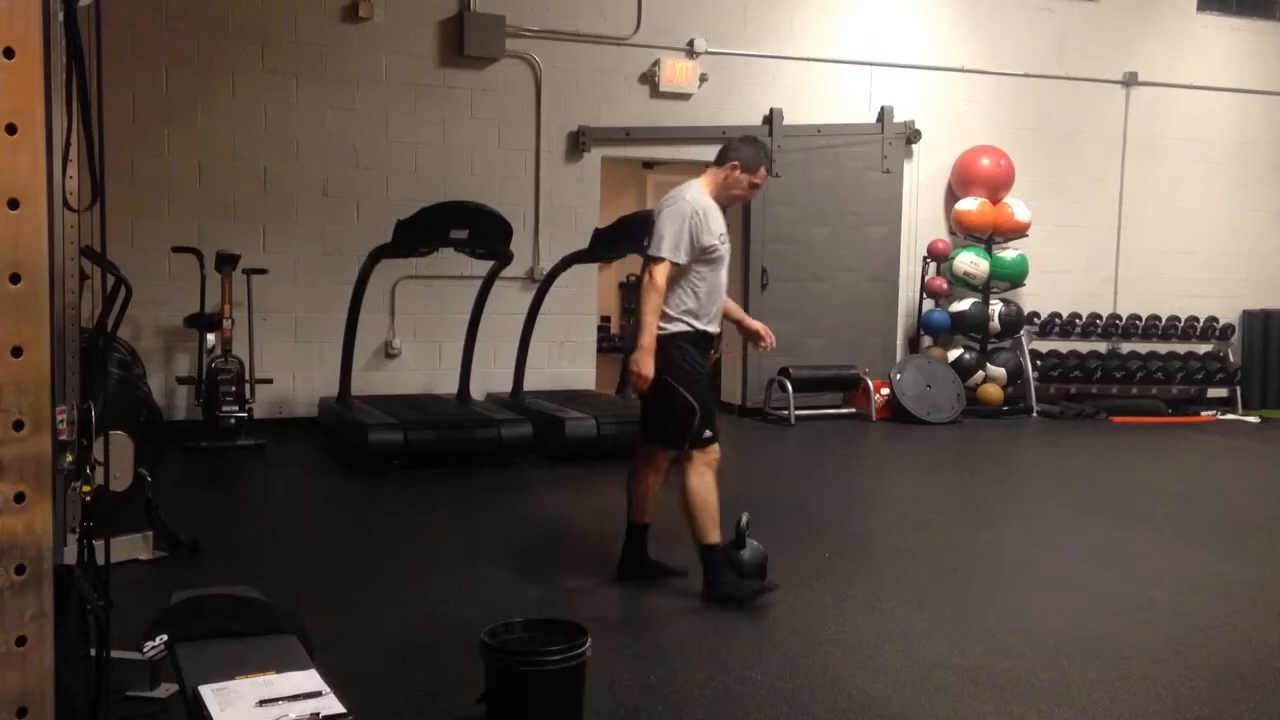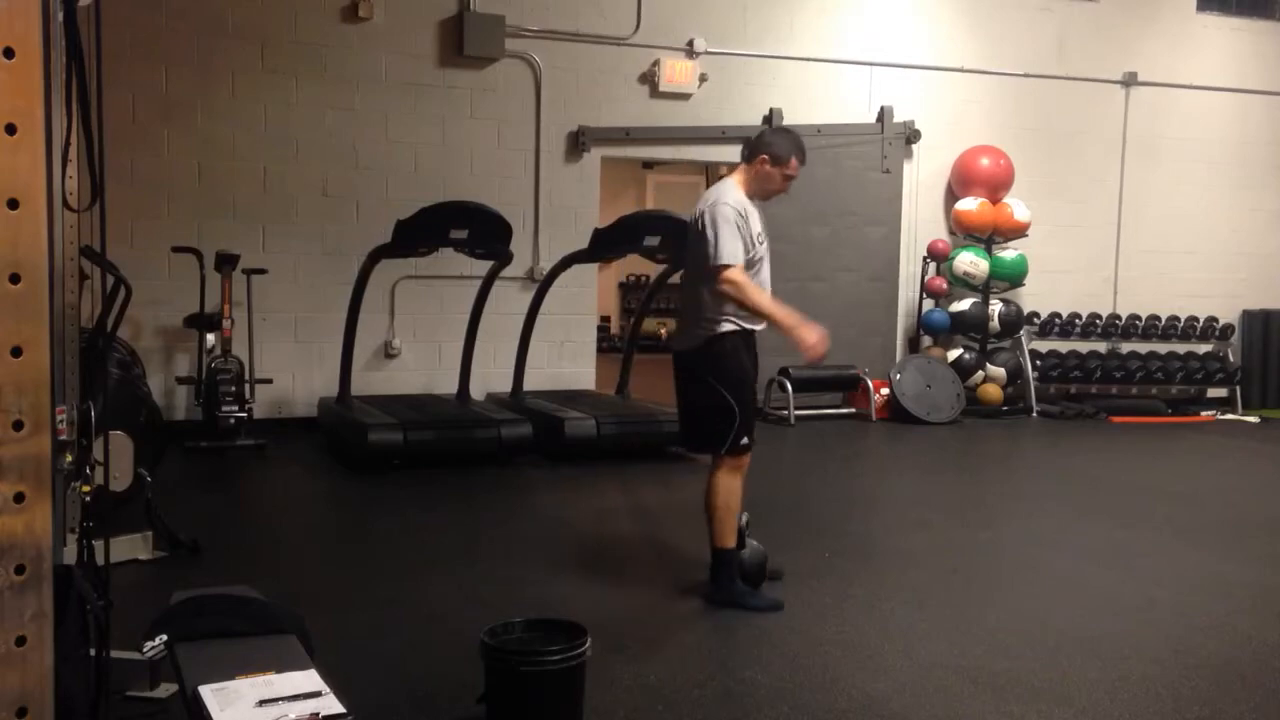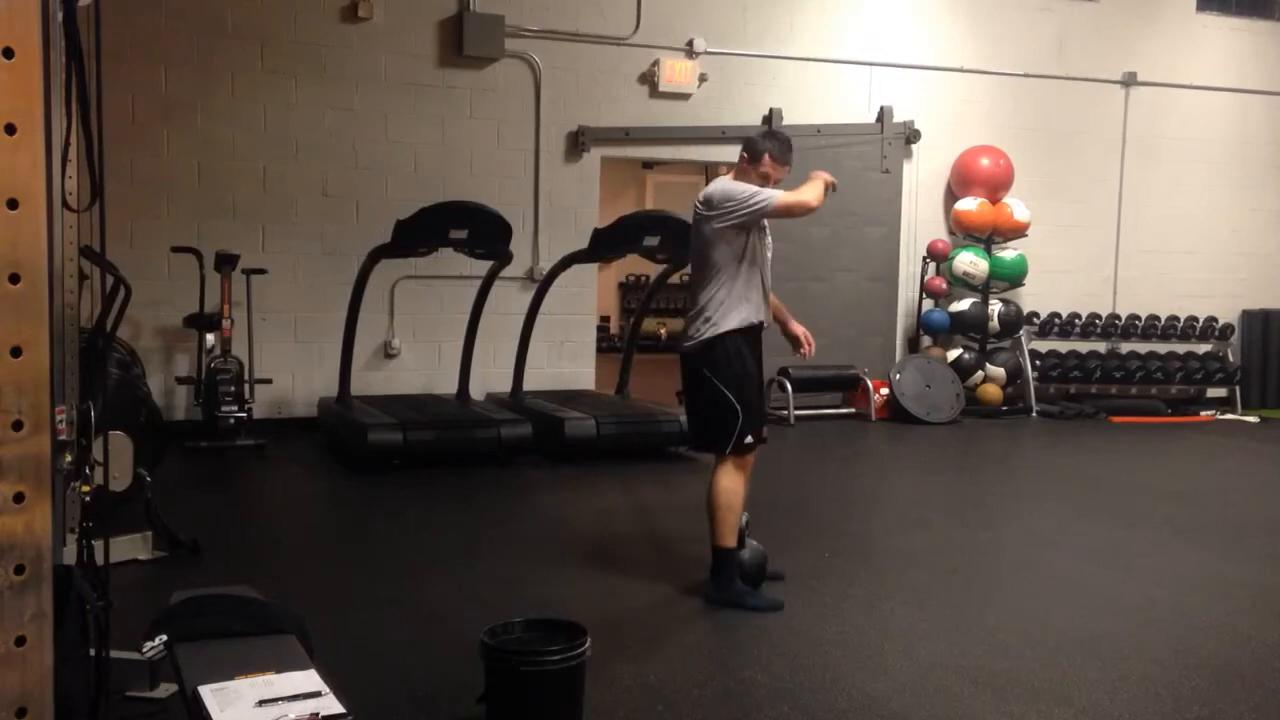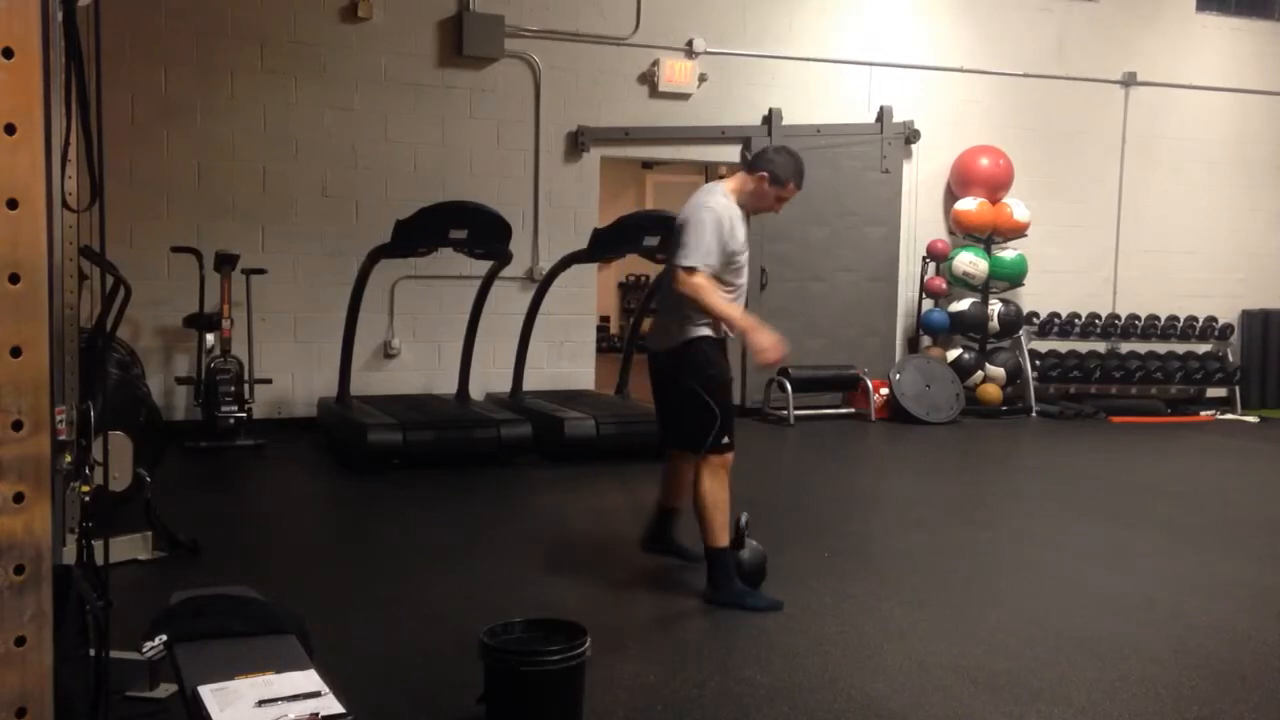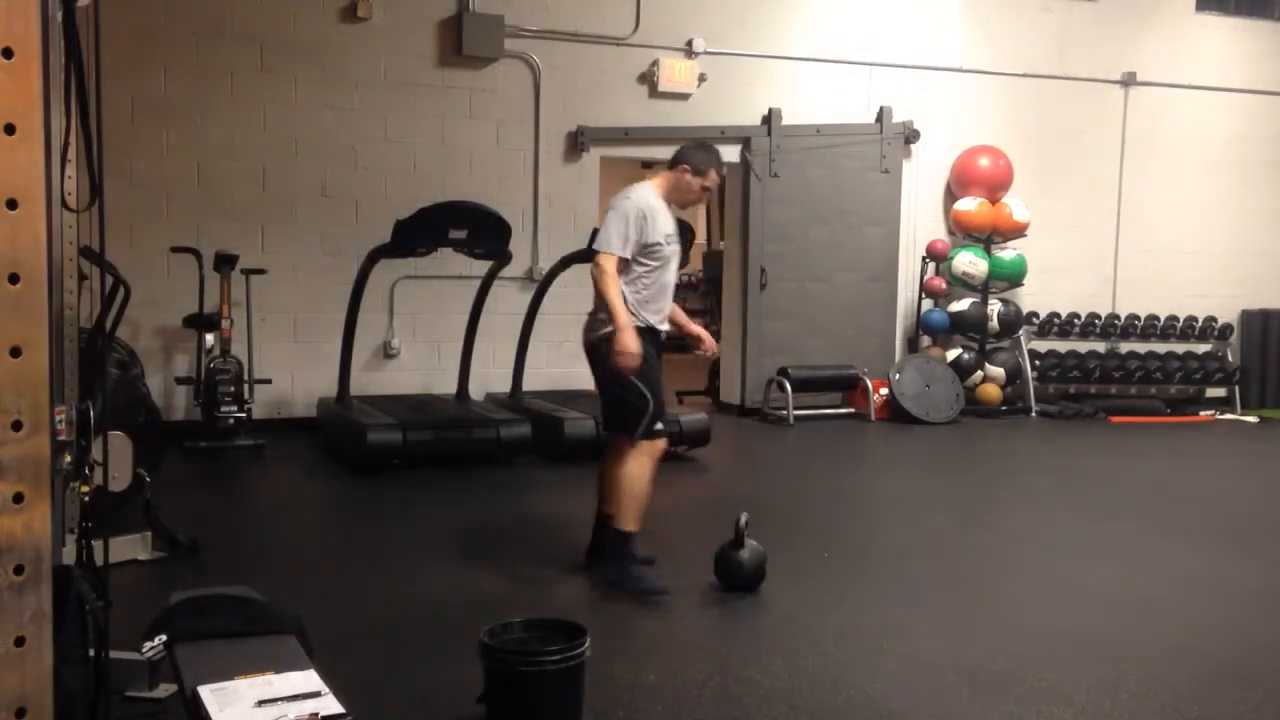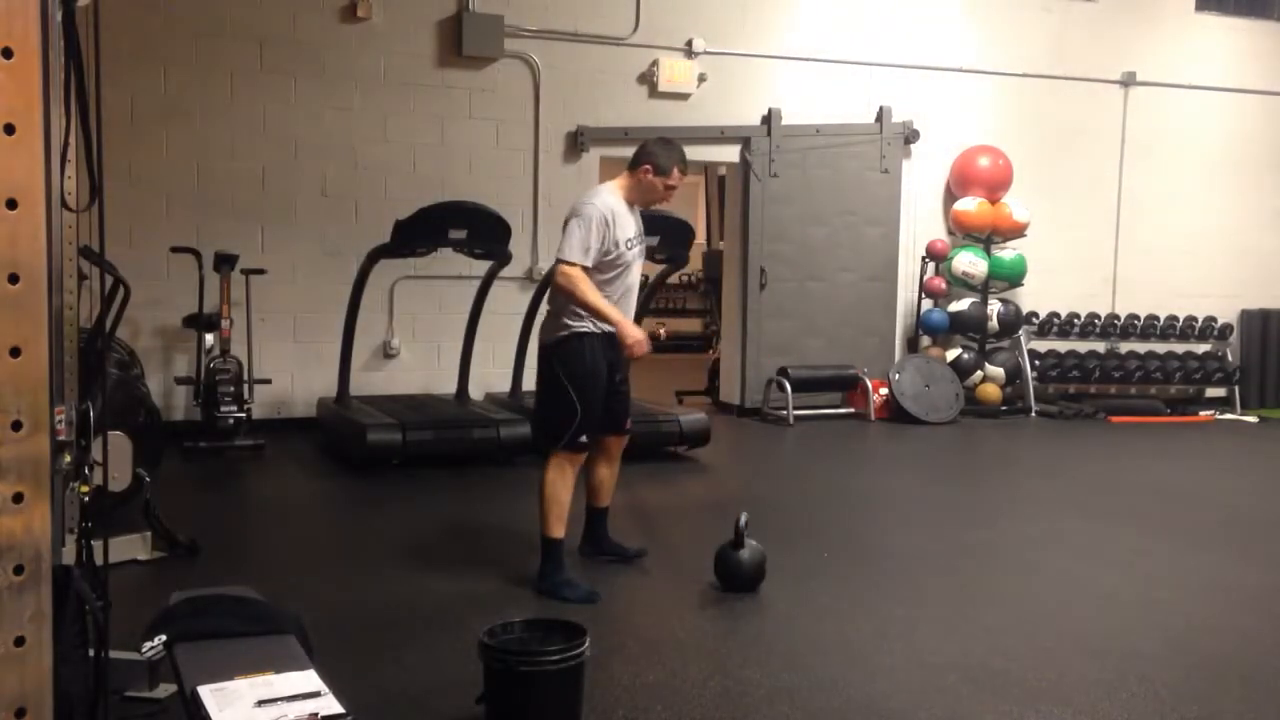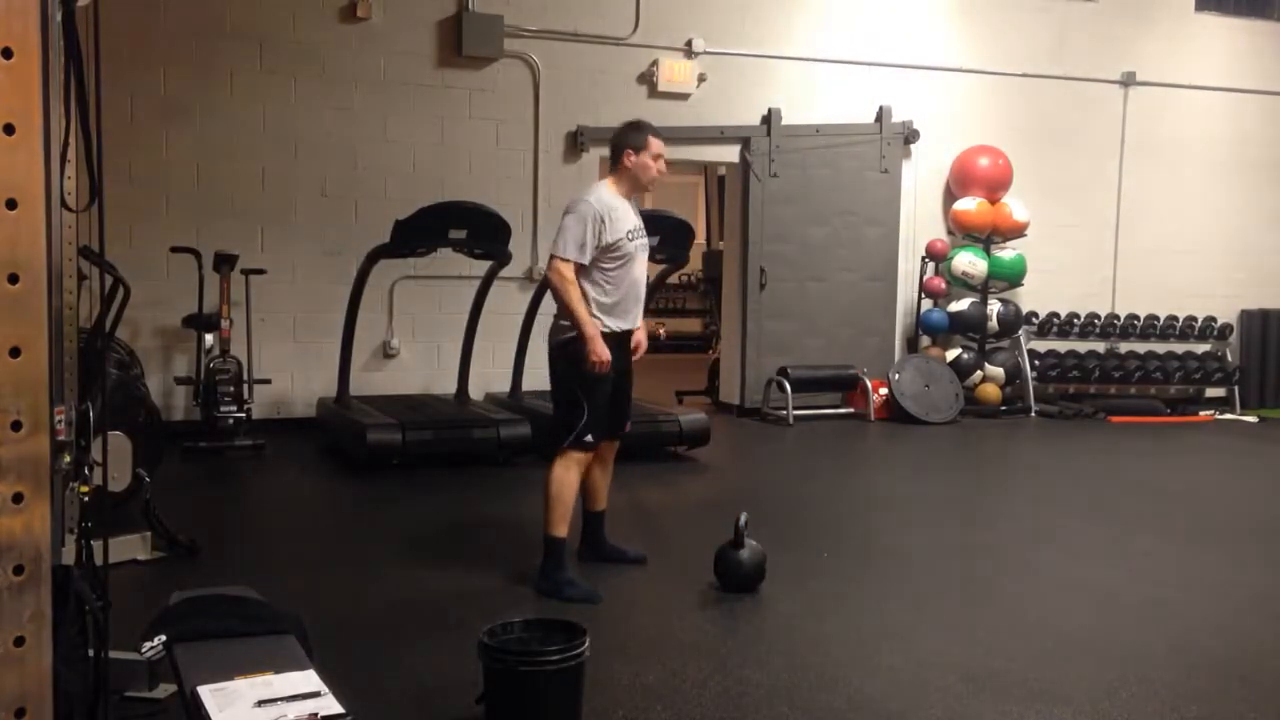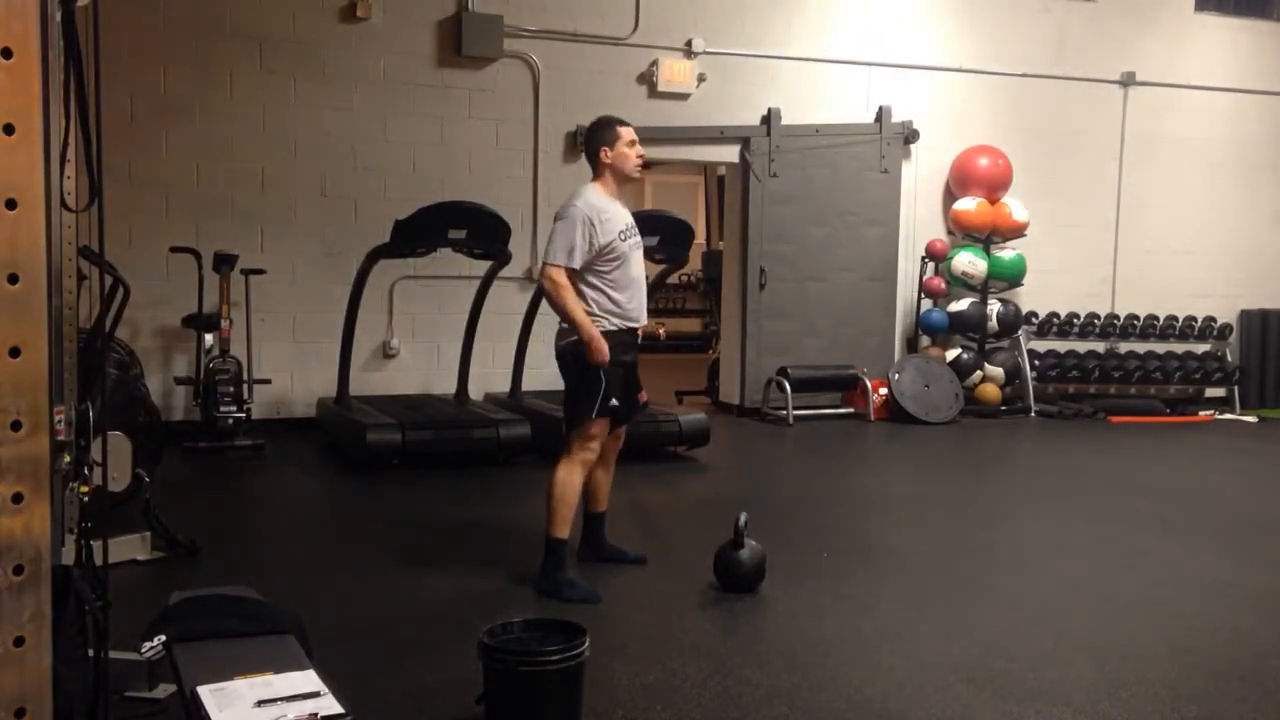
dt=0.5s
person 1, frame 1
left shoulder: (709, 208)
right shoulder: (687, 205)
right elbow: (657, 276)
left wrist: (743, 320)
right wrist: (644, 347)
left hip: (688, 341)
right hip: (674, 345)
left knee: (659, 449)
right knee: (702, 453)
left ankle: (634, 556)
right ankle: (718, 576)
person 1, frame 2
left shoulder: (743, 201)
right shoulder: (726, 205)
right elbow: (731, 282)
right wrist: (797, 326)
left hip: (727, 343)
right hip: (717, 346)
left knee: (732, 455)
right knee: (733, 458)
left ankle: (727, 557)
right ankle: (725, 581)
person 1, frame 3
left shoulder: (746, 206)
right shoulder: (722, 196)
right elbow: (806, 202)
left wrist: (787, 321)
right wrist: (820, 179)
left hip: (739, 337)
right hip: (719, 344)
left knee: (741, 454)
right knee: (735, 456)
left ankle: (733, 556)
right ankle: (724, 579)
person 1, frame 4
left shoulder: (729, 205)
right shoulder: (712, 209)
right elbow: (690, 281)
right wrist: (752, 329)
left hip: (693, 342)
right hip: (691, 345)
left knee: (691, 448)
right knee: (716, 455)
left ankle: (660, 530)
right ankle: (722, 579)
person 1, frame 5
left shoulder: (663, 210)
right shoulder: (634, 204)
right elbow: (604, 267)
left wrist: (687, 325)
right wrist: (623, 328)
left hip: (646, 338)
right hip: (622, 339)
left knee: (627, 442)
right knee: (649, 441)
left ankle: (605, 543)
right ankle: (618, 556)
person 1, frame 6
left shoulder: (629, 210)
right shoulder: (597, 208)
right elbow: (567, 274)
right wrist: (622, 323)
left hip: (606, 340)
right hip: (576, 340)
left knee: (612, 439)
right knee: (571, 451)
left ankle: (596, 535)
right ankle: (551, 568)
person 1, frame 7
left shoulder: (627, 208)
right shoulder: (593, 206)
right elbow: (560, 273)
left wrist: (637, 326)
right wrist: (590, 336)
left hip: (617, 342)
right hip: (587, 346)
left knee: (606, 444)
right knee: (577, 450)
left ankle: (594, 540)
right ankle: (552, 568)
person 1, frame 8
left shoulder: (617, 208)
right shoulder: (583, 209)
right elbow: (553, 278)
left wrist: (631, 330)
right wrist: (590, 335)
left hip: (621, 342)
right hip: (594, 346)
left knee: (611, 442)
right knee: (584, 448)
left ankle: (594, 540)
right ankle: (553, 569)
